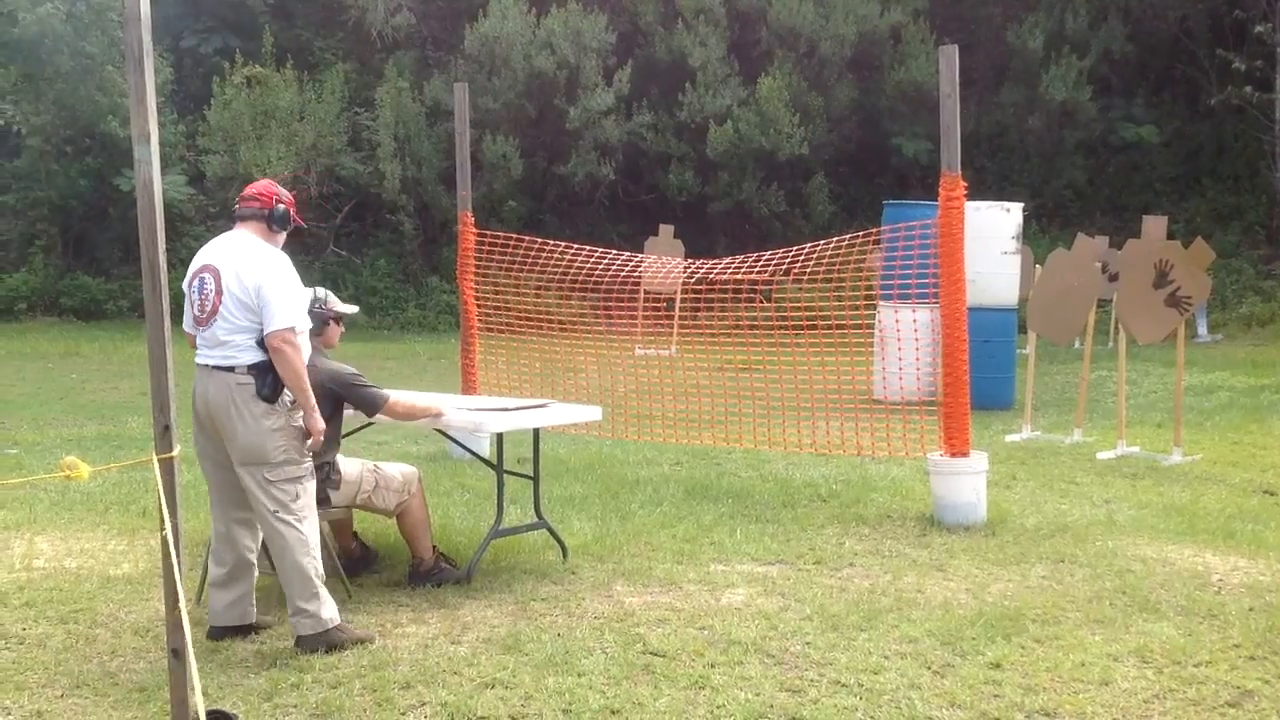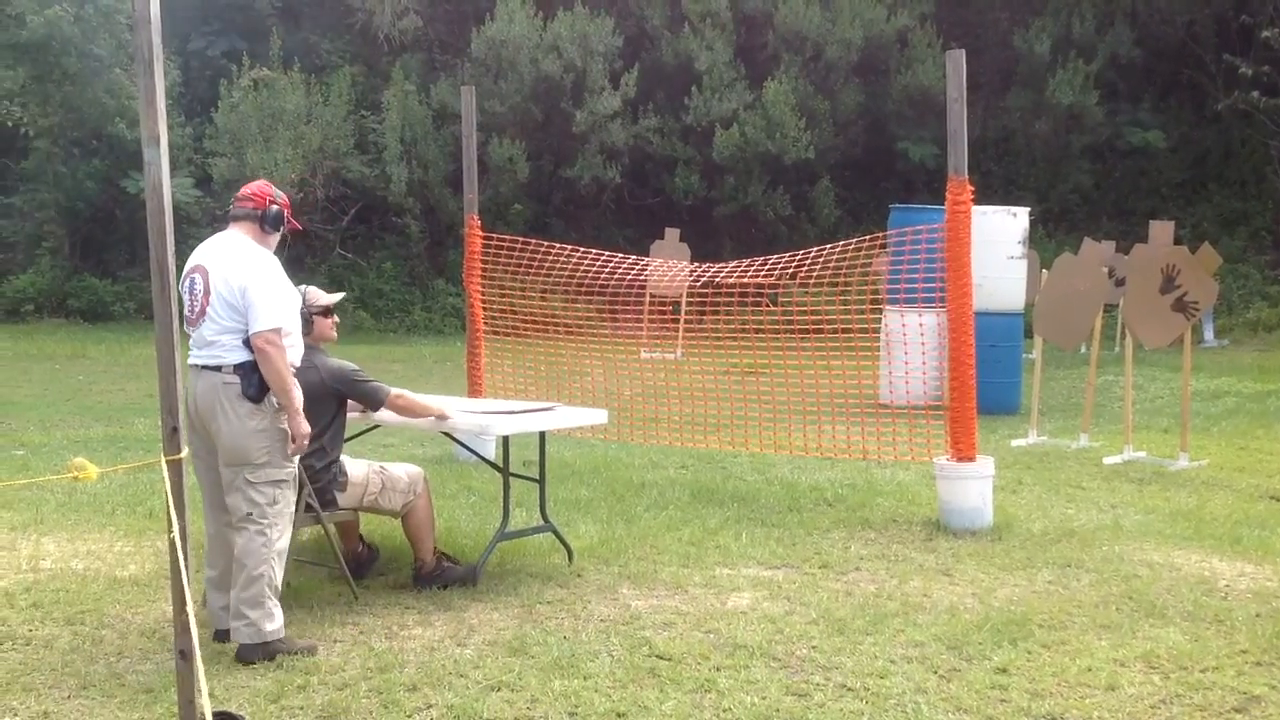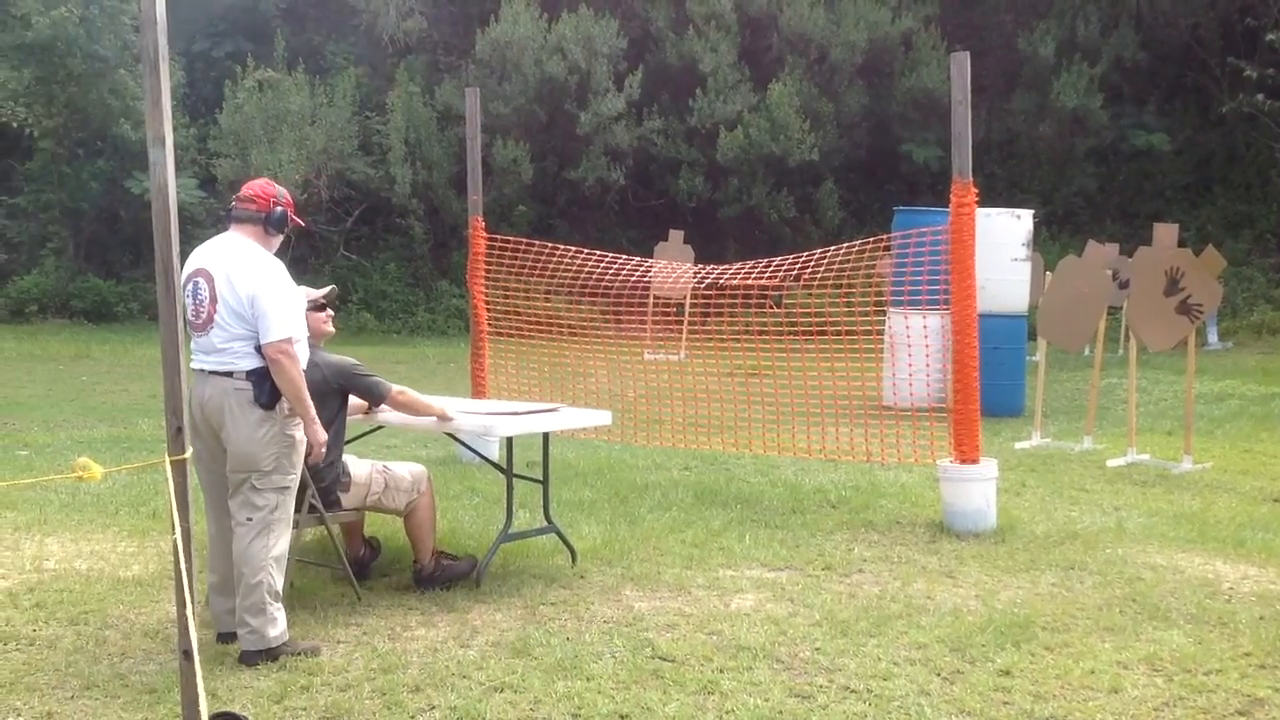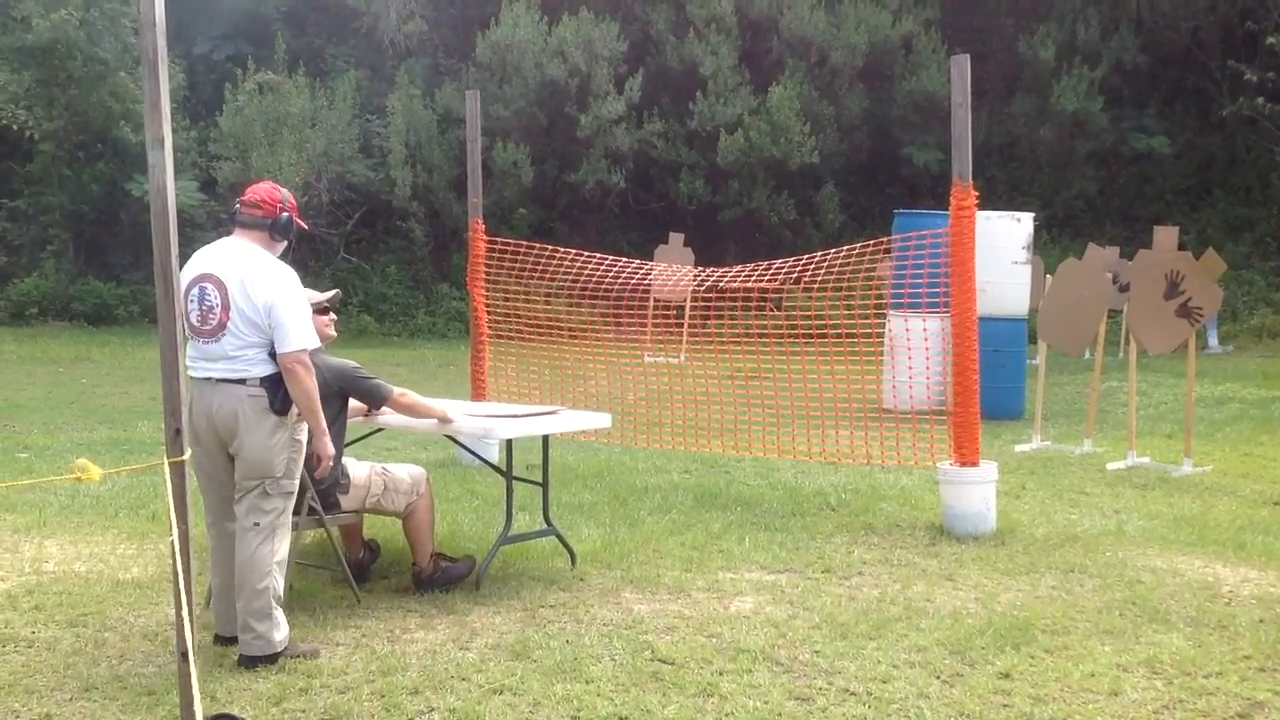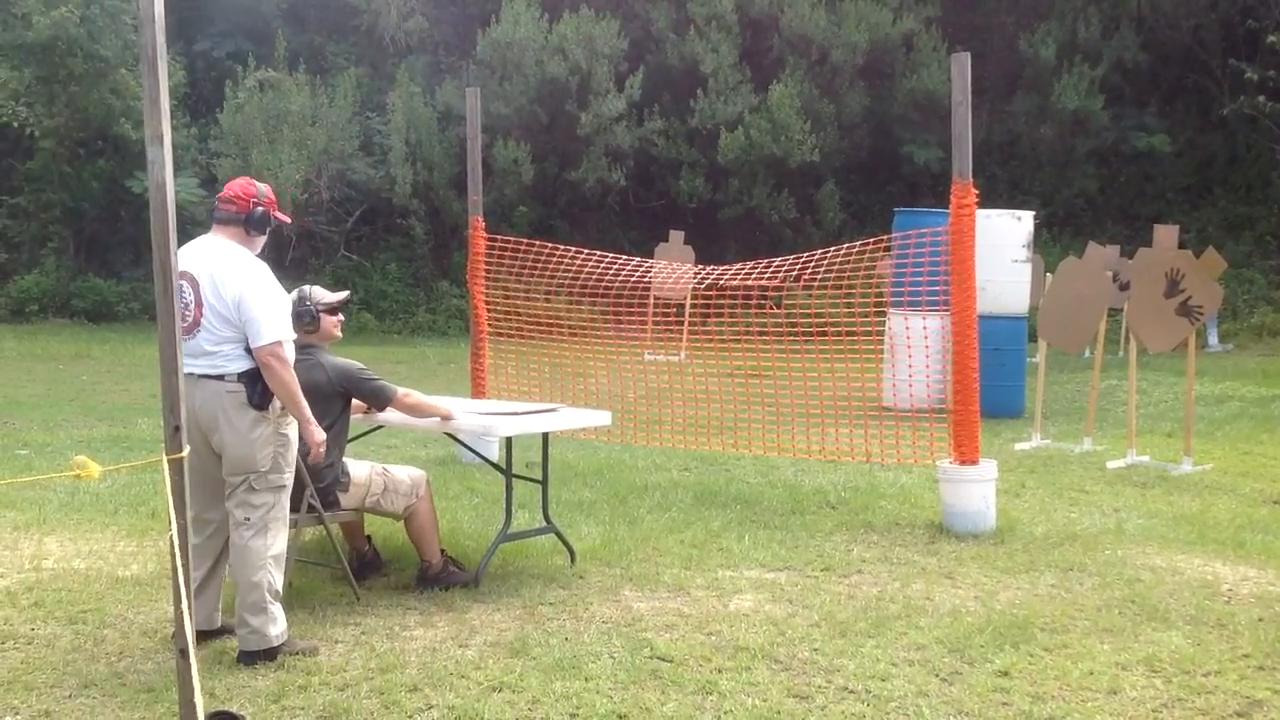
dt=0.4s
person 1, frame 1
left shoulder: (204, 257)
right shoulder: (268, 261)
left elbow: (194, 333)
right elbow: (280, 342)
right wrist: (310, 409)
left hip: (208, 387)
right hip: (255, 395)
left knee: (231, 511)
right knee: (288, 509)
left ankle: (228, 615)
right ankle: (317, 623)
person 1, frame 2
left shoulder: (201, 255)
right shoulder: (257, 262)
right elbow: (266, 343)
right wrist: (294, 413)
left hip: (201, 386)
right hip: (246, 395)
left knee: (223, 513)
right knee: (263, 516)
left ankle: (227, 618)
right ankle: (259, 633)
person 1, frame 3
left shoulder: (199, 258)
right shoulder: (263, 268)
right elbow: (279, 354)
right wrist: (310, 421)
left hip: (204, 390)
right hip: (253, 400)
left knee: (225, 516)
right knee: (261, 521)
left ankle: (230, 619)
right ankle: (262, 637)
person 1, frame 4
left shoulder: (197, 262)
right shoulder: (274, 276)
right elbow: (294, 363)
right wrist: (320, 433)
left hip: (202, 397)
right hip: (258, 405)
left knee: (225, 521)
right knee: (262, 526)
left ankle: (233, 622)
right ankle: (262, 642)
person 1, frame 5
left shoulder: (183, 258)
right shoulder: (248, 271)
right elbow: (270, 357)
right wrist: (307, 422)
left hip: (192, 395)
right hip: (244, 403)
left knee: (205, 516)
right knee: (257, 522)
left ankle: (199, 619)
right ankle: (263, 637)
person 2, frame 1
right shoulder: (332, 372)
right elbow: (396, 408)
left wrist: (356, 399)
right wrist: (435, 409)
right hip: (315, 481)
left knee: (341, 465)
right knee: (407, 479)
left ankle: (351, 554)
right ankle: (426, 567)
person 2, frame 2
right shoulder: (333, 370)
right elbow: (397, 401)
left wrist: (360, 403)
right wrist: (438, 411)
right hip: (318, 485)
left knee: (346, 464)
right knee: (413, 479)
left ankle: (356, 555)
right ankle: (429, 567)
person 2, frame 3
right shoulder: (335, 367)
right elbow: (399, 397)
left wrist: (366, 404)
right wrist: (440, 411)
right hip: (321, 486)
left knee: (351, 464)
right knee: (416, 478)
left ankle: (358, 556)
right ankle: (429, 568)
person 2, frame 4
right shoulder: (336, 369)
right elbow: (400, 399)
left wrist: (364, 407)
right wrist: (441, 413)
right hip: (320, 489)
left knee: (351, 466)
right knee: (416, 480)
left ankle: (358, 558)
right ankle: (427, 570)
person 2, frame 5
right shoulder: (339, 369)
right elbow: (405, 400)
left wrist: (364, 404)
right wrist: (445, 411)
right hip: (320, 488)
left knee: (352, 469)
right knee: (415, 482)
left ankle: (362, 557)
right ankle: (435, 569)
